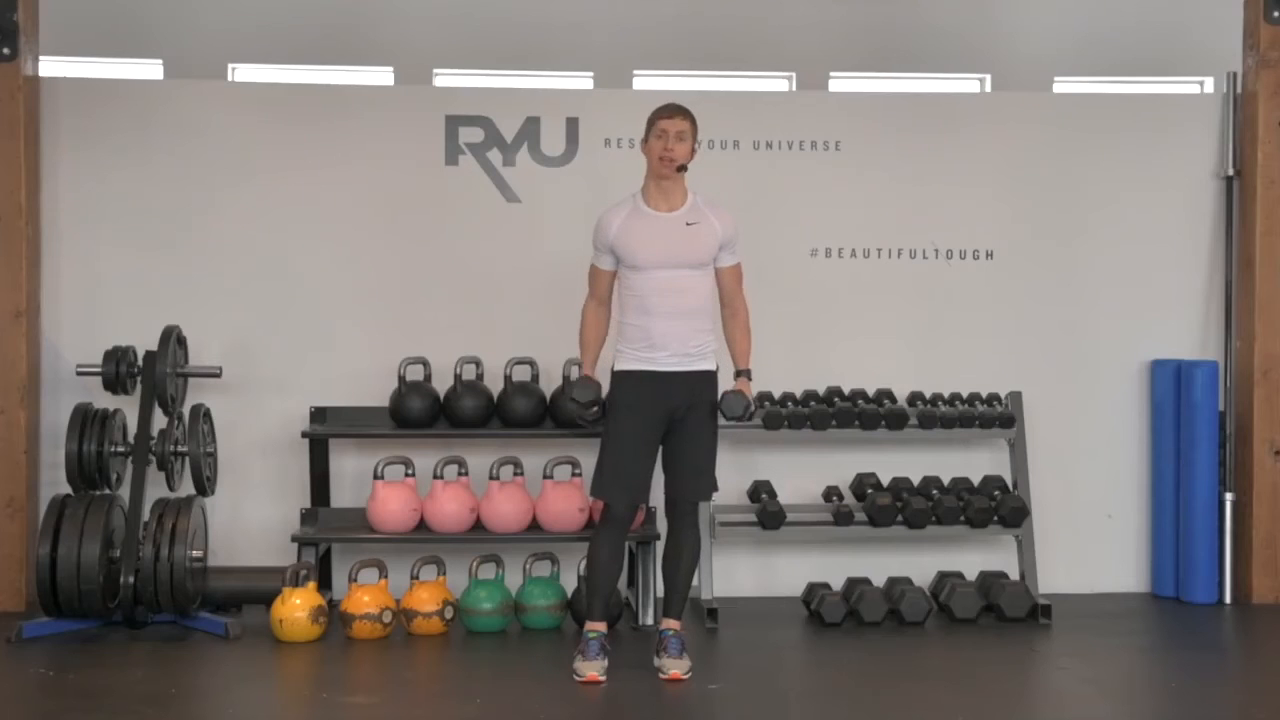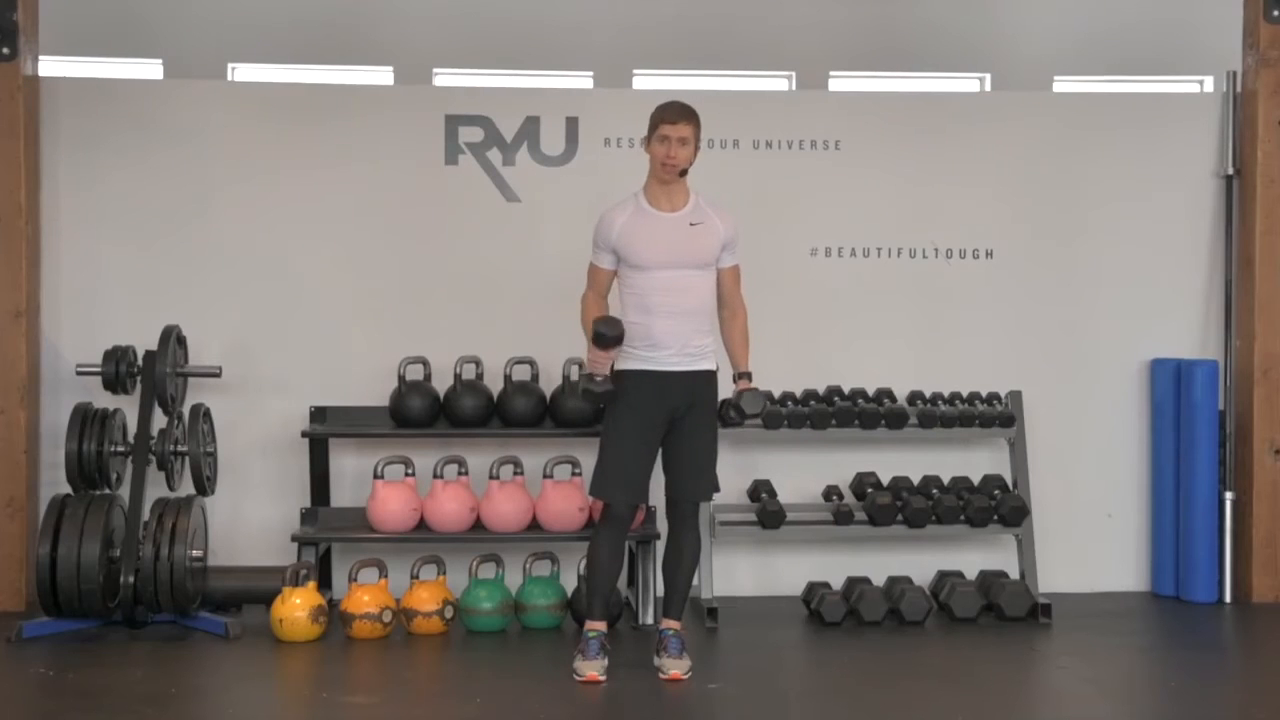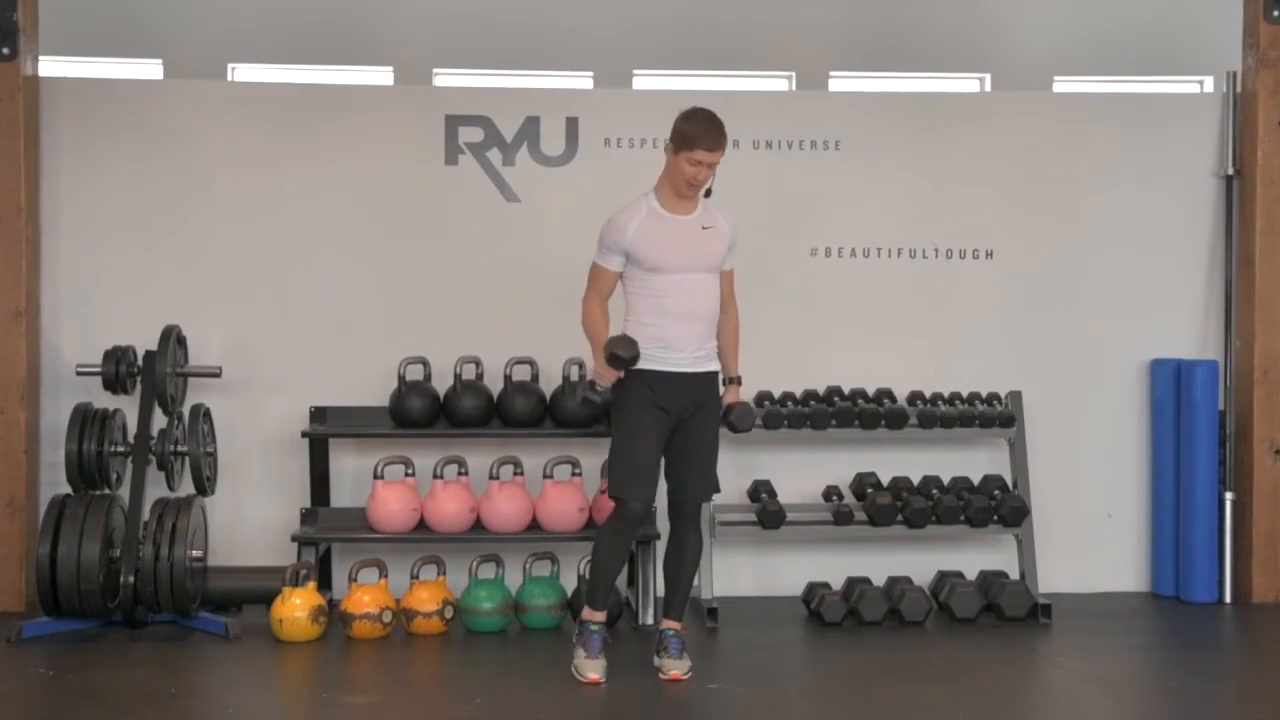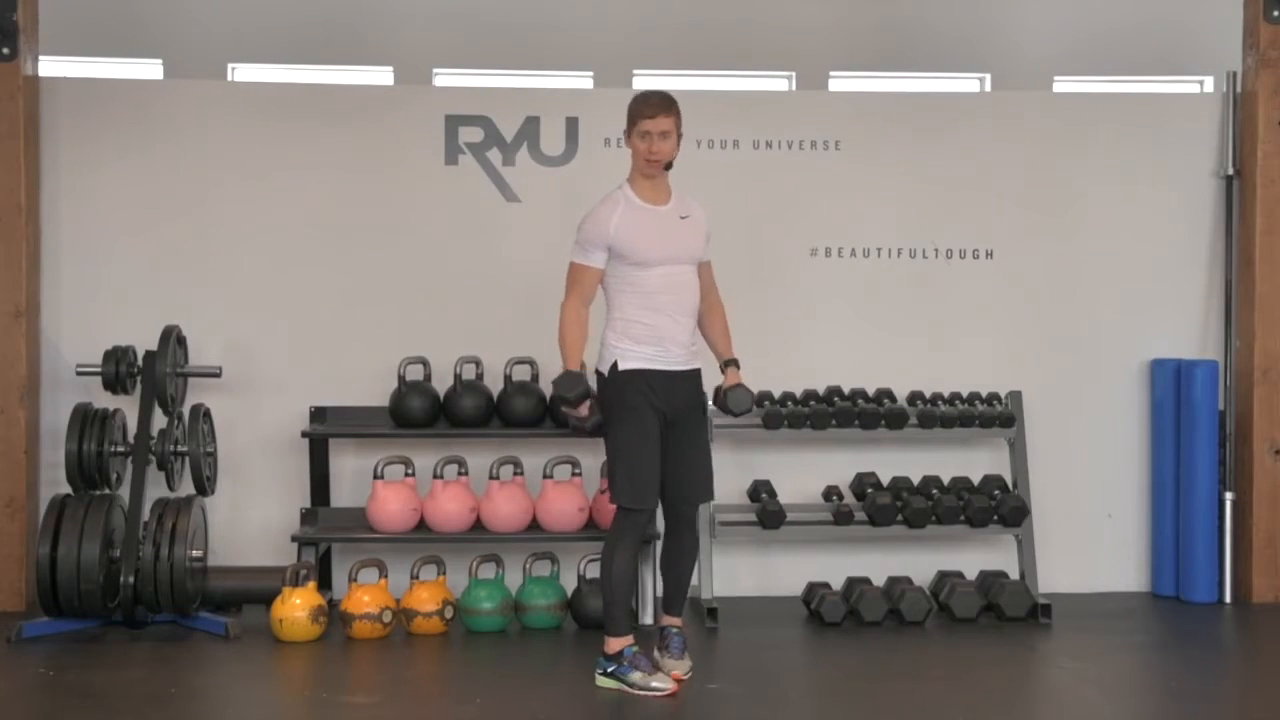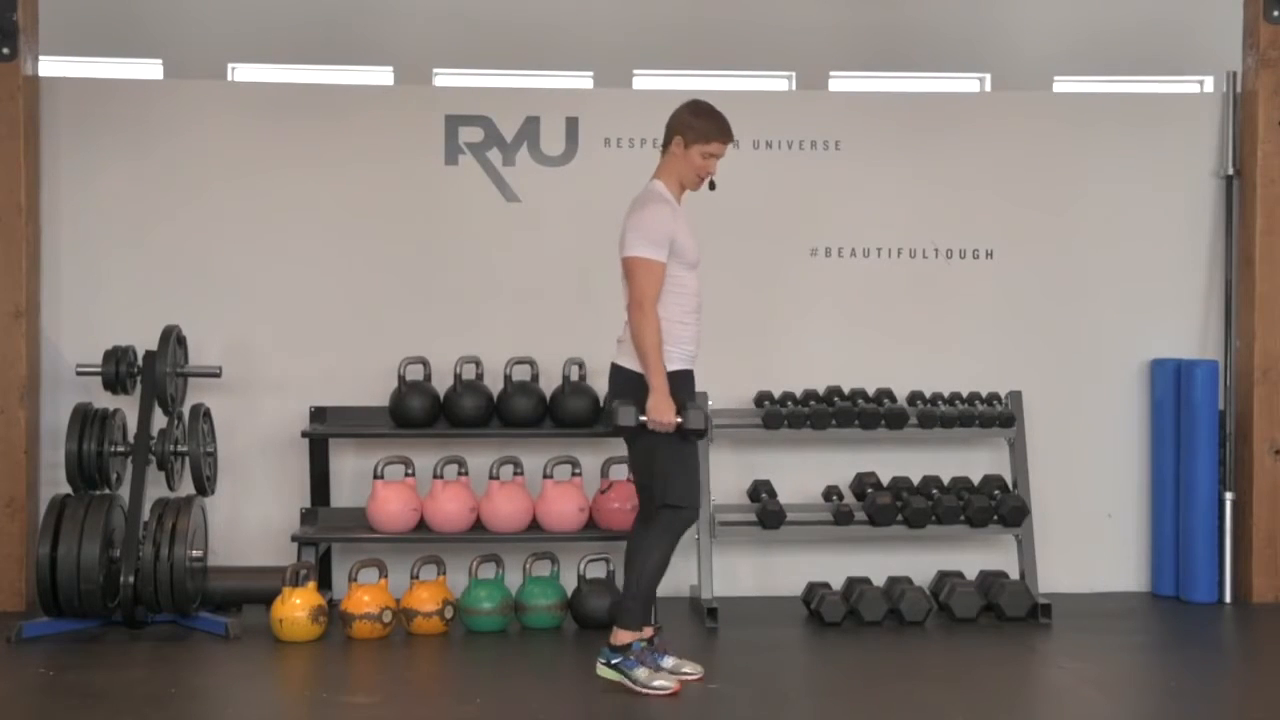
dt=1s
person 1, frame 1
left shoulder: (716, 222)
right shoulder: (615, 221)
left elbow: (733, 303)
right elbow: (597, 303)
left wrist: (742, 374)
right wrist: (585, 373)
left hip: (696, 381)
right hip: (635, 379)
left knee: (684, 509)
right knee: (617, 507)
left ankle: (671, 630)
right ankle: (595, 632)
person 1, frame 2
left shoulder: (718, 224)
right shoulder: (616, 221)
left elbow: (731, 305)
right elbow: (595, 295)
left wrist: (743, 375)
right wrist: (595, 345)
left hip: (696, 382)
right hip: (635, 380)
left knee: (685, 510)
right knee: (617, 508)
left ankle: (670, 631)
right ankle: (594, 632)
person 1, frame 3
left shoulder: (722, 227)
right shoulder: (628, 223)
right elbow: (595, 298)
left wrist: (732, 378)
right wrist: (602, 355)
left hip: (700, 383)
right hip: (644, 380)
left knee: (688, 510)
right knee: (633, 503)
left ankle: (670, 631)
right ankle: (591, 622)
person 1, frame 4
left shoulder: (694, 216)
right shoulder: (607, 217)
right elbow: (576, 304)
left wrist: (729, 362)
right wrist: (573, 378)
left hip: (685, 380)
right hip: (631, 379)
left knee: (684, 511)
right knee: (634, 514)
left ankle: (671, 627)
right ankle: (615, 653)
person 1, frame 5
left shoulder: (664, 208)
right shoulder: (655, 211)
right elbow: (644, 308)
right wrist: (659, 391)
left hip: (659, 378)
right hip: (652, 380)
left knee: (658, 509)
right knee: (676, 508)
left ankle: (641, 639)
right ankle: (619, 645)
